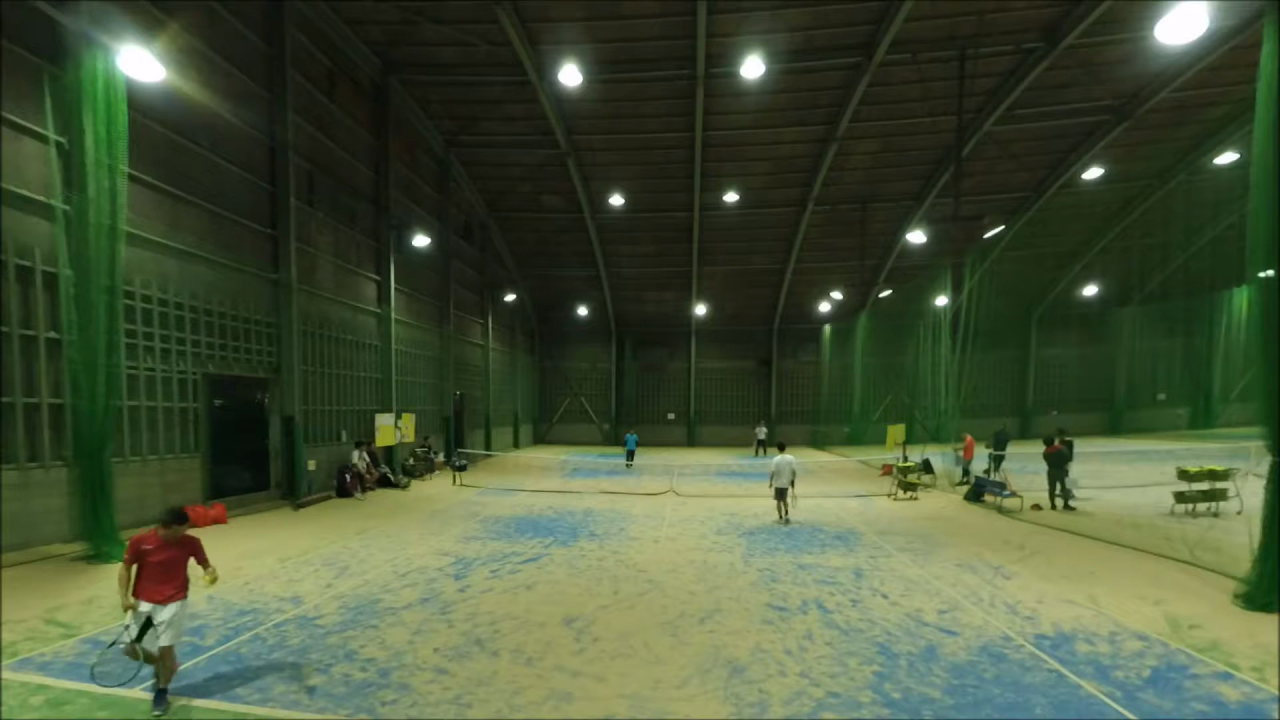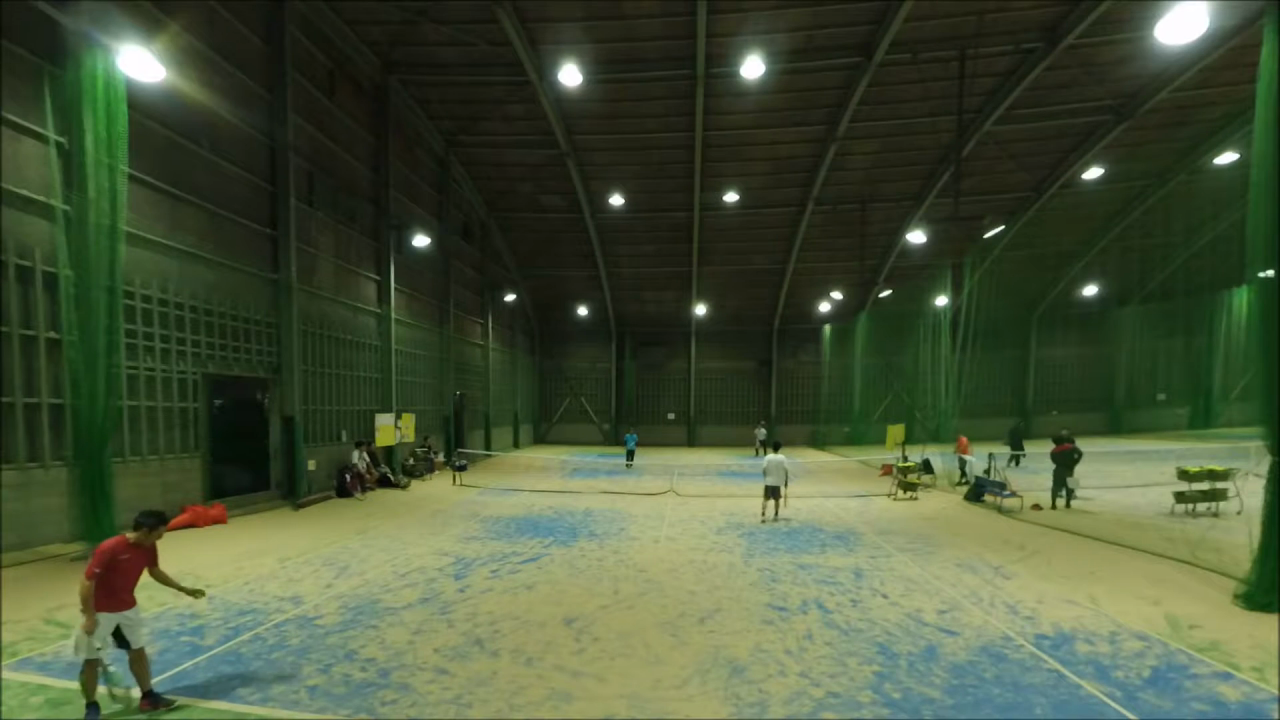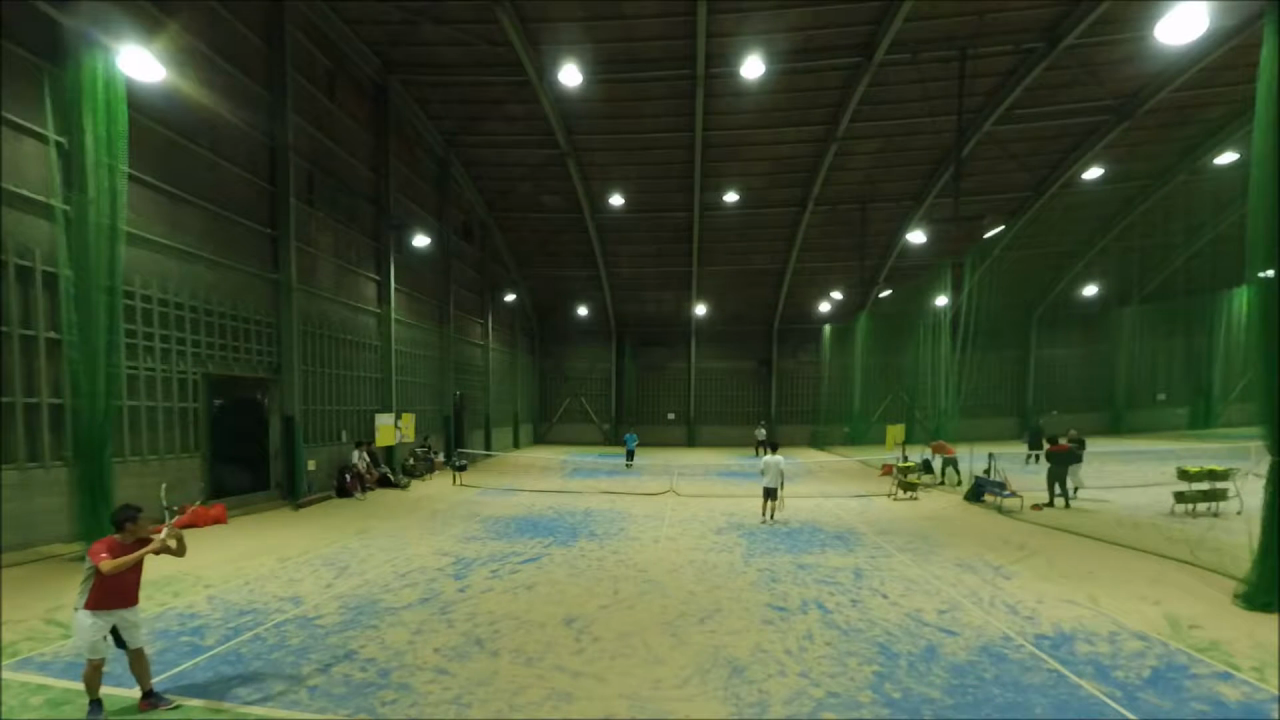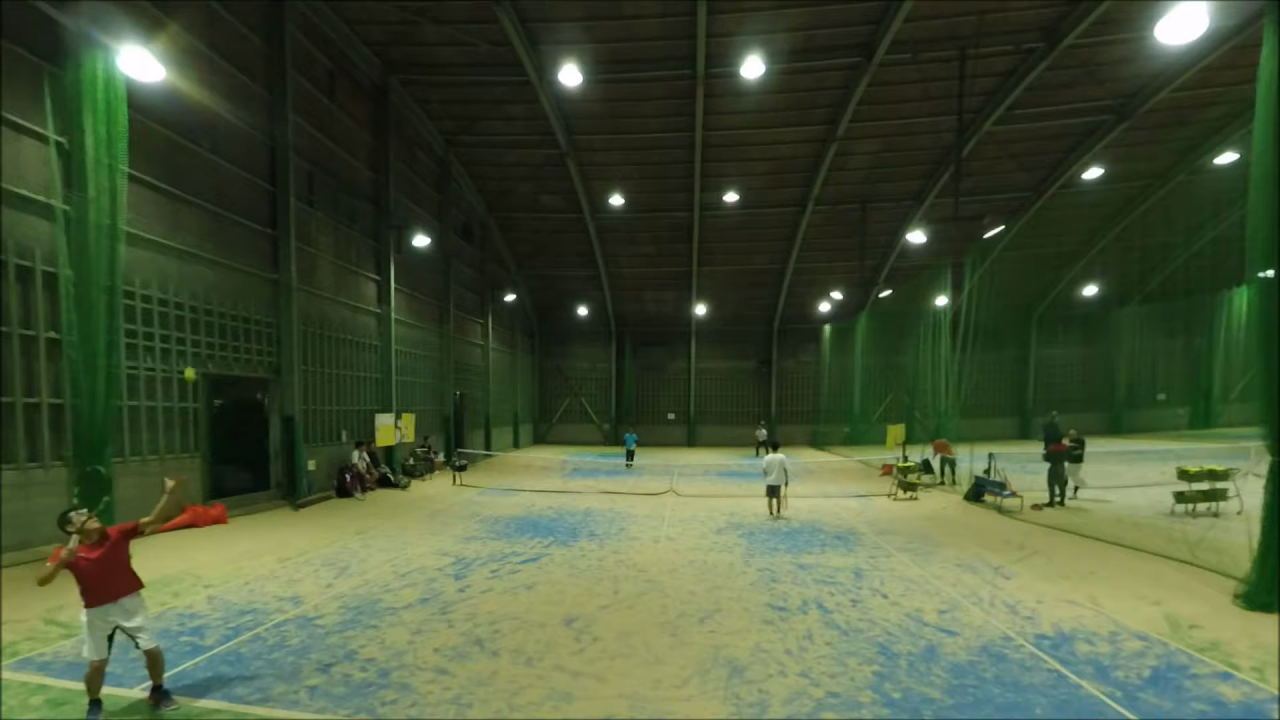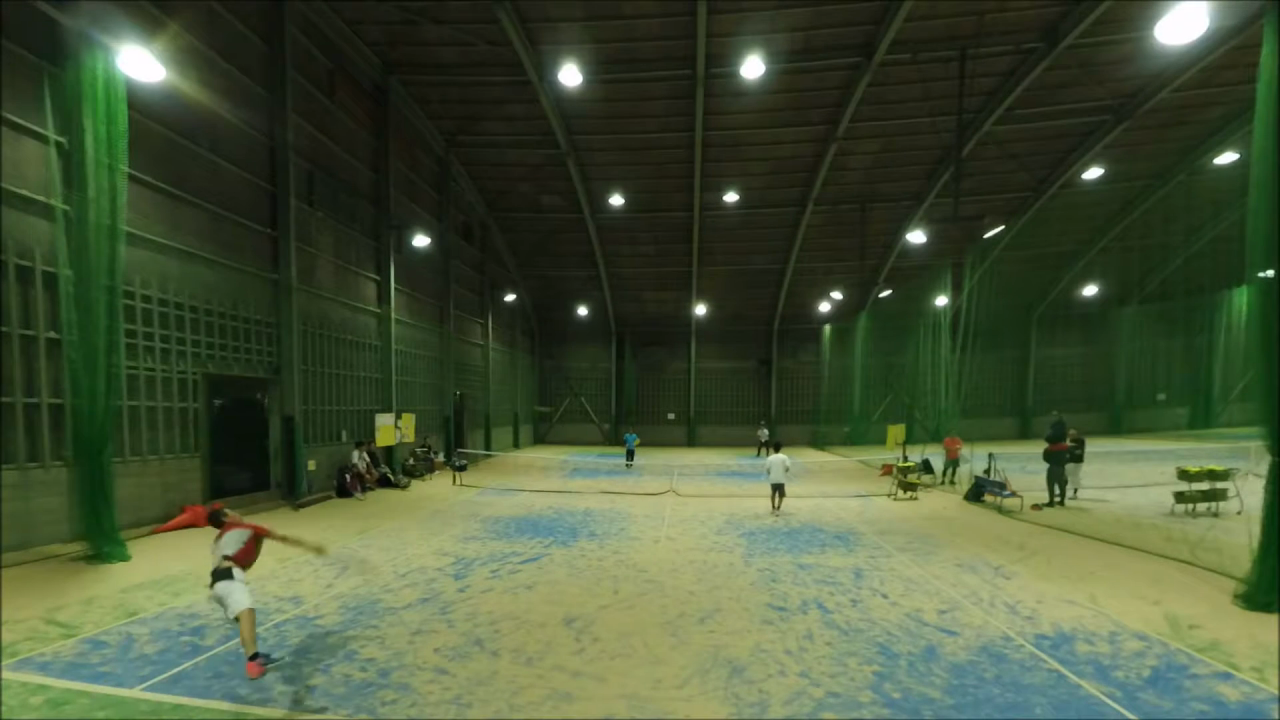
dt=1s
person 1, frame 1
left shoulder: (191, 543)
right shoulder: (140, 541)
left elbow: (205, 565)
right elbow: (125, 568)
left wrist: (210, 572)
right wrist: (124, 597)
left hip: (173, 603)
right hip: (142, 601)
left knee: (166, 648)
right knee: (130, 649)
left ankle: (161, 692)
right ankle: (161, 667)
person 1, frame 2
left shoulder: (148, 548)
right shoulder: (109, 549)
left elbow: (155, 571)
right elbow: (87, 583)
left wrist: (184, 589)
right wrist: (89, 617)
left hip: (127, 609)
right hip: (100, 613)
left knee: (138, 652)
right knee: (91, 661)
left ankle: (148, 697)
person 1, frame 3
left shoulder: (142, 542)
right shoulder: (101, 547)
left elbow: (180, 553)
right elbow: (108, 568)
left wrist: (179, 538)
right wrist: (146, 550)
left hip: (126, 609)
right hip: (94, 612)
left knee: (137, 652)
right knee: (96, 662)
left ankle: (148, 696)
person 1, frame 4
left shoulder: (118, 534)
right shoulder: (67, 553)
left elbow: (154, 519)
right elbow: (42, 581)
left wrist: (168, 493)
right wrist: (61, 562)
left hip: (130, 604)
right hip: (96, 612)
left knee: (153, 651)
right knee: (97, 664)
left ankle: (158, 691)
person 1, frame 5
left shoulder: (220, 540)
right shoulder: (243, 529)
right elbow: (280, 537)
left wrist: (258, 541)
right wrist: (308, 545)
left hip: (219, 584)
right hip: (229, 578)
left knee: (245, 616)
right knee: (247, 613)
left ankle: (255, 659)
right ankle: (253, 659)
